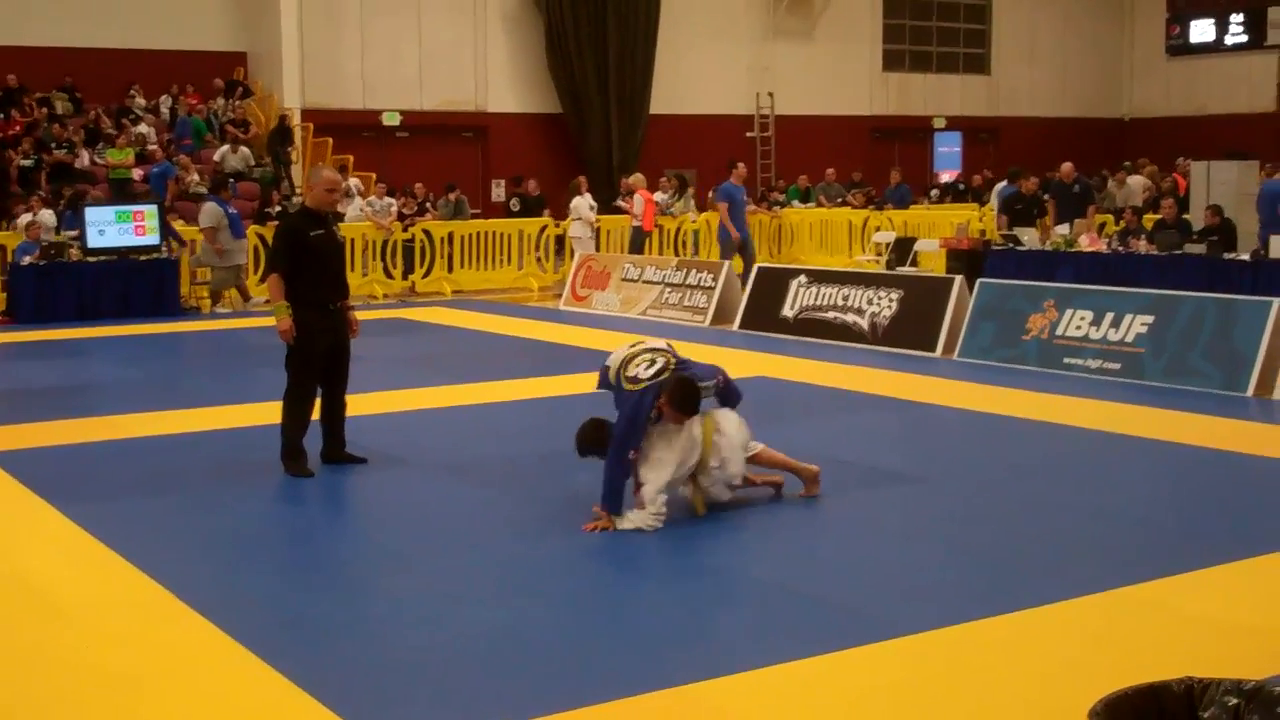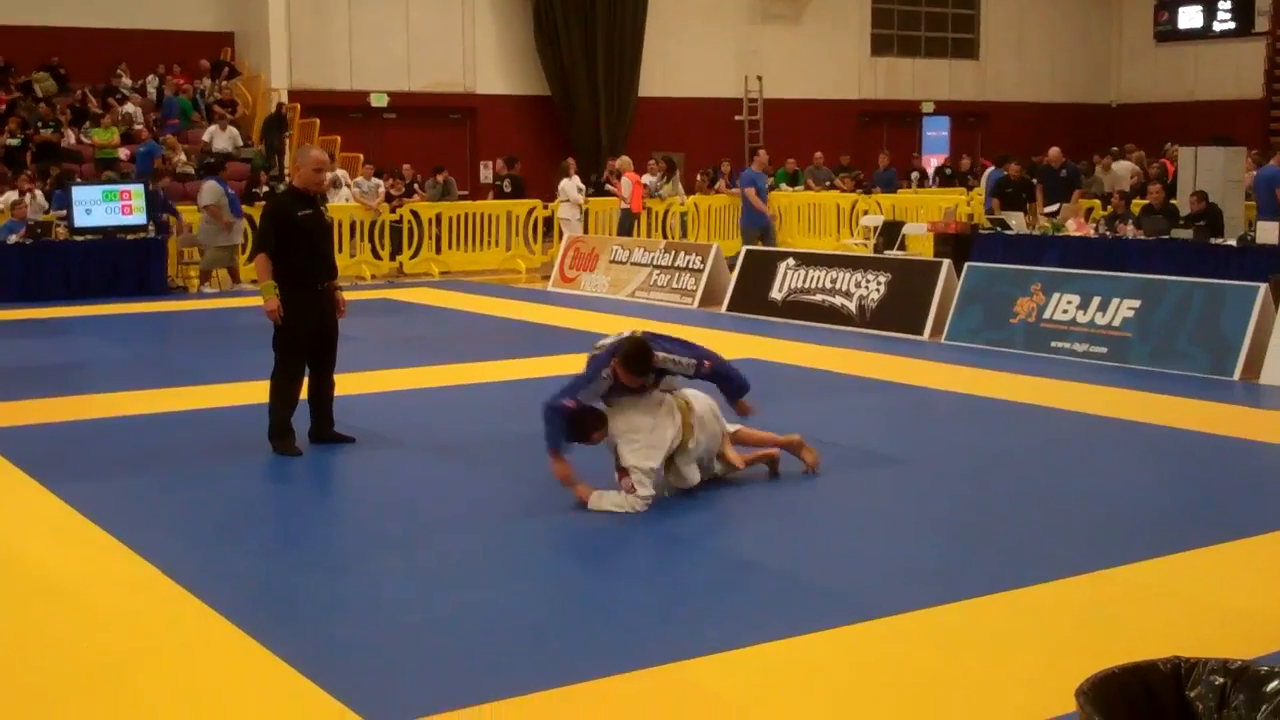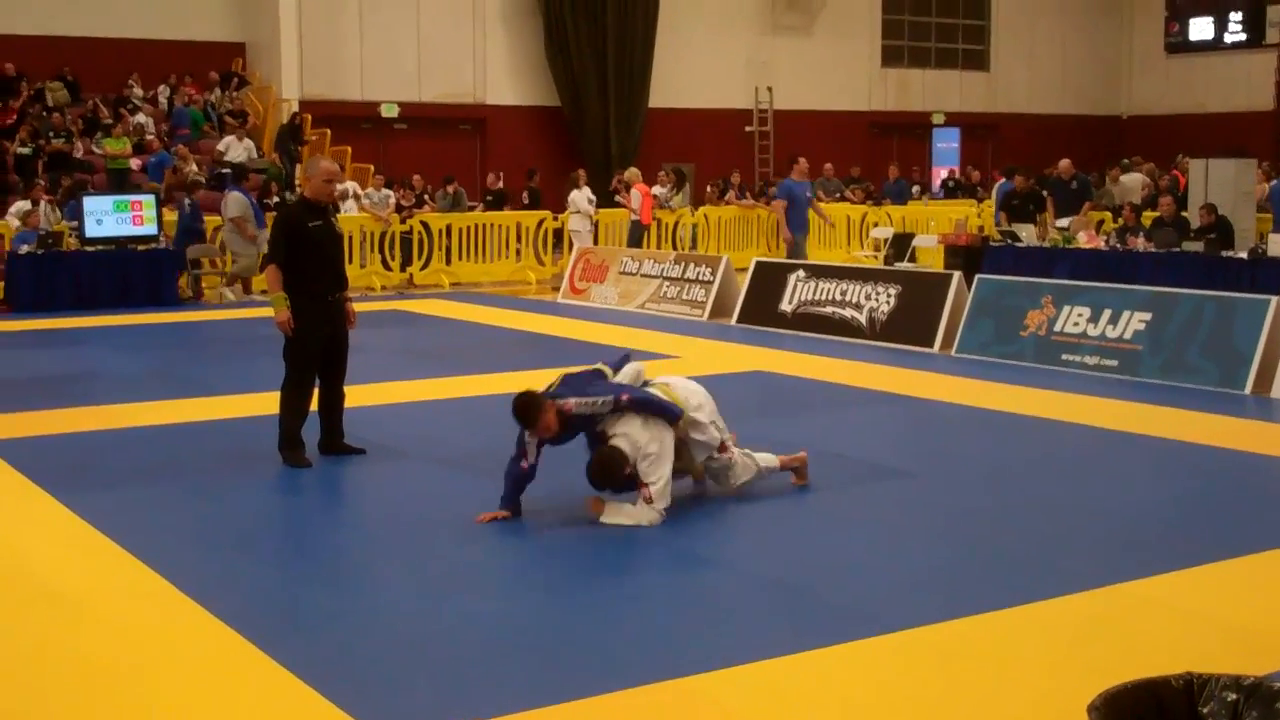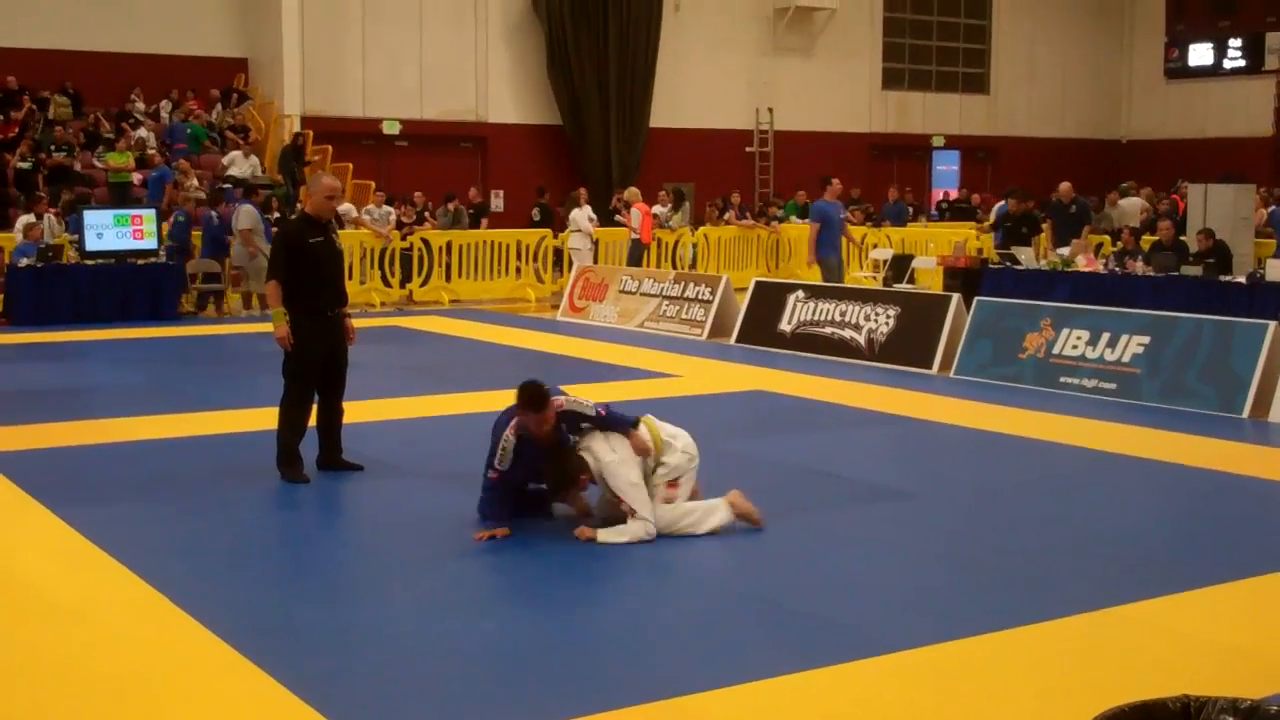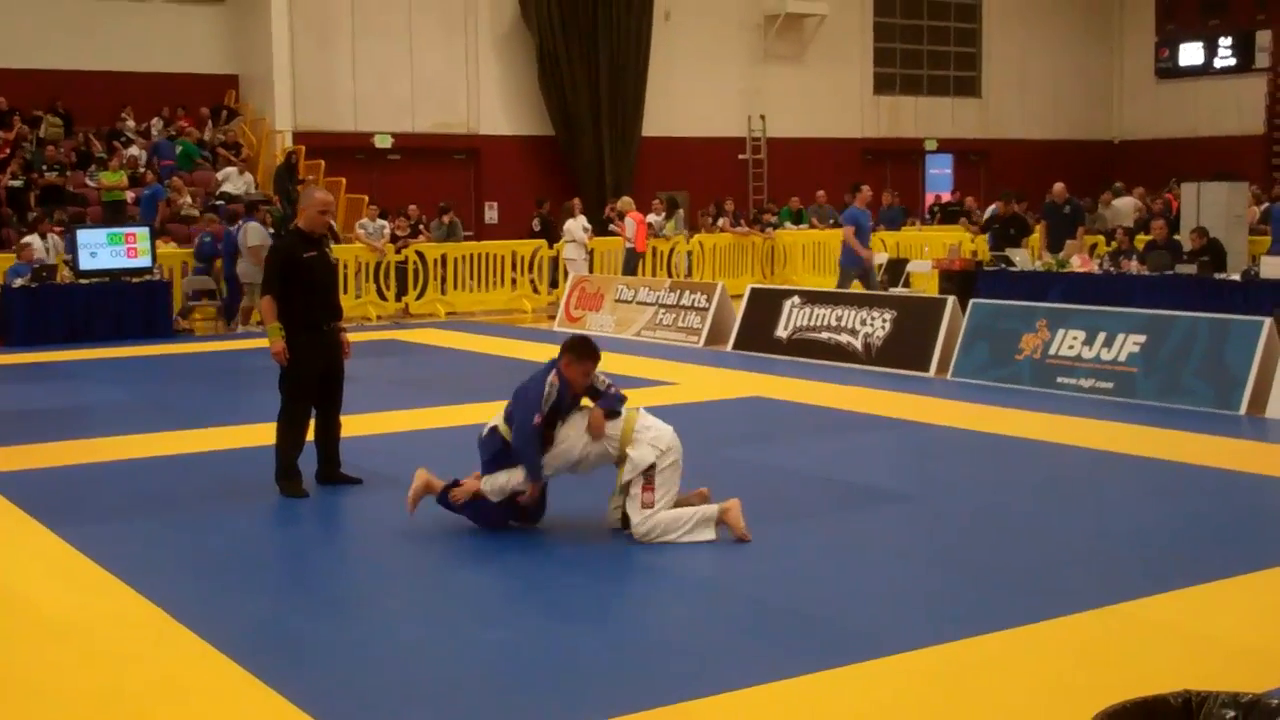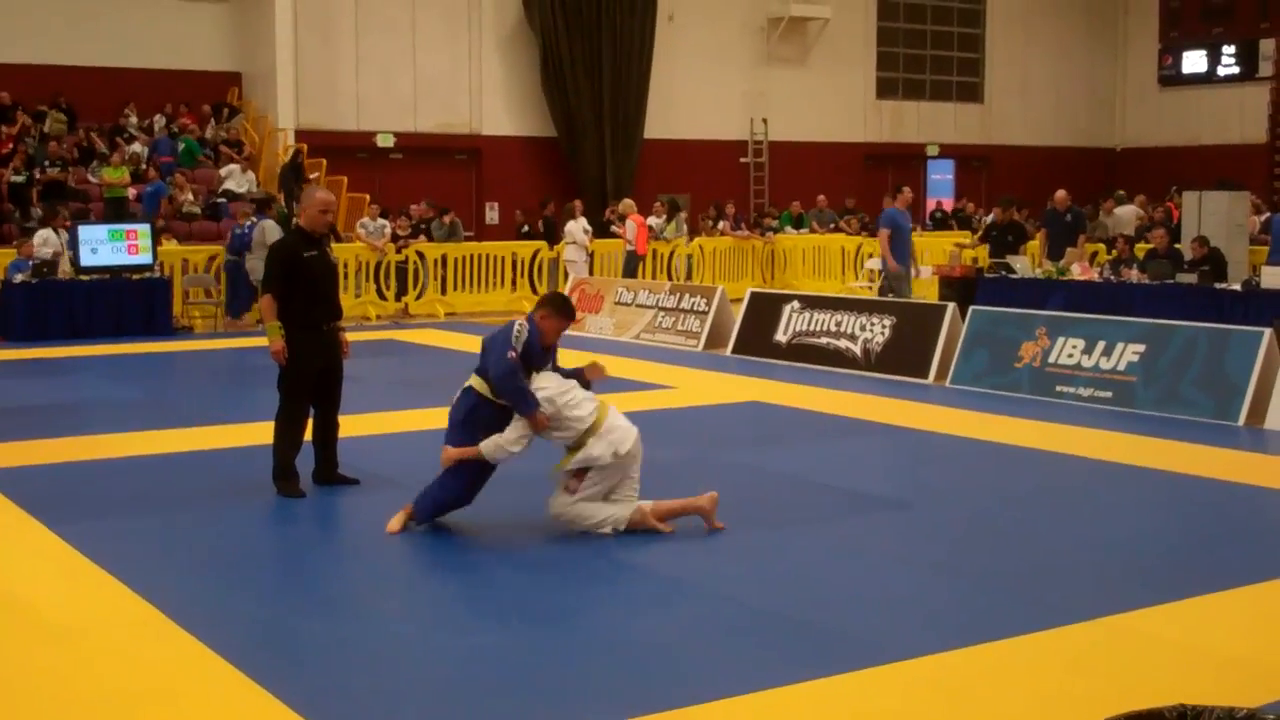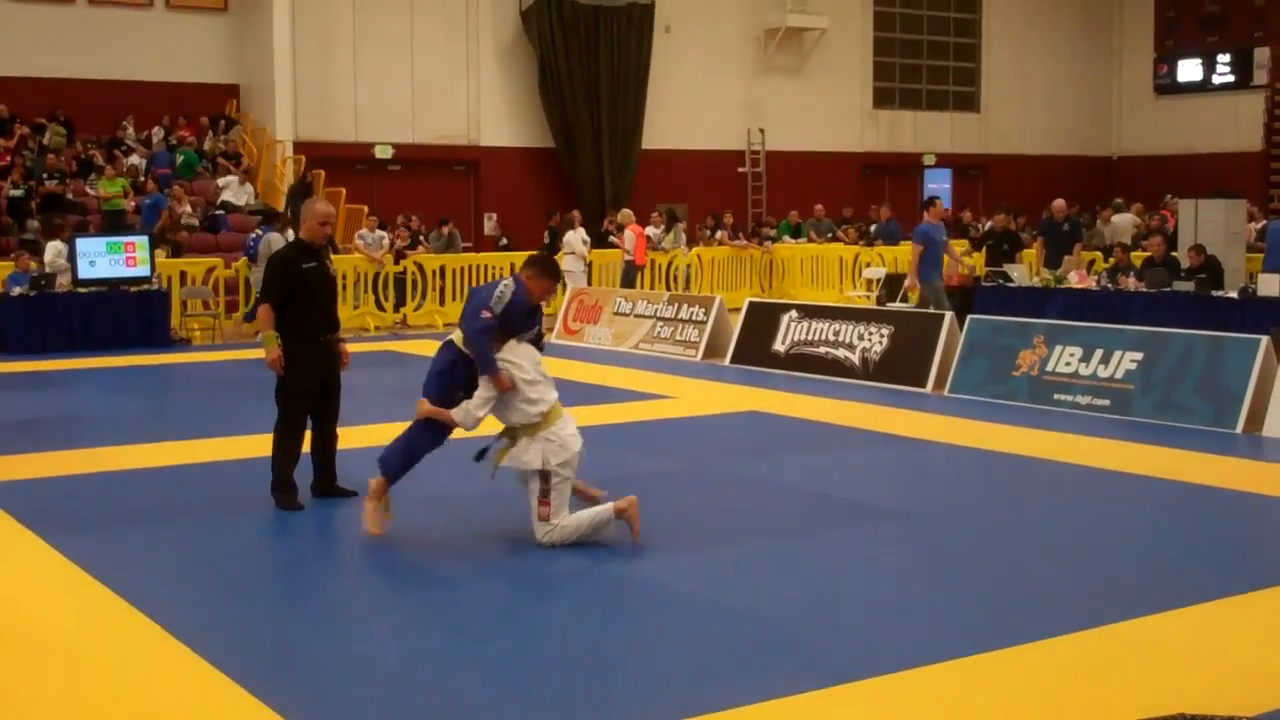
dt=0.3s
person 1, frame 1
left shoulder: (331, 224)
right shoulder: (291, 226)
right elbow: (274, 273)
left wrist: (347, 308)
right wrist: (282, 313)
left hip: (334, 317)
right hip: (306, 319)
left knee: (336, 386)
right knee: (301, 389)
left ankle: (334, 449)
right ankle: (292, 455)
person 1, frame 2
left shoulder: (319, 204)
right shoulder: (279, 206)
right elbow: (262, 254)
left wrist: (335, 288)
right wrist: (269, 293)
left hip: (322, 297)
right hip: (293, 299)
left knee: (324, 366)
right knee: (289, 369)
left ankle: (322, 428)
right ankle: (280, 435)
person 1, frame 3
left shoulder: (330, 215)
right shoulder: (290, 216)
right elbow: (273, 264)
left wrist: (345, 299)
right wrist: (280, 304)
left hip: (333, 308)
right hip: (304, 310)
left knee: (334, 378)
right knee: (299, 380)
left ankle: (332, 440)
right ankle: (290, 446)
person 1, frame 4
left shoulder: (330, 231)
right shoulder: (291, 232)
right elbow: (273, 280)
left wrist: (344, 315)
right wrist: (279, 319)
left hip: (332, 324)
right hip: (303, 325)
left knee: (333, 394)
right knee: (298, 395)
left ankle: (330, 455)
right ankle: (288, 461)
person 1, frame 5
left shoulder: (324, 245)
right shoulder: (284, 248)
right elbow: (268, 296)
left wrist: (339, 329)
right wrist: (274, 335)
left hip: (327, 338)
right hip: (299, 341)
left knee: (330, 407)
right knee: (295, 410)
left ankle: (329, 470)
right ankle: (287, 476)
person 1, frame 6
left shoulder: (324, 244)
right shoulder: (285, 247)
right elbow: (268, 295)
left wrist: (338, 329)
right wrist: (274, 334)
left hip: (327, 337)
right hip: (298, 340)
left knee: (328, 408)
right knee: (293, 410)
left ankle: (326, 470)
right ankle: (284, 476)
person 1, frame 7
left shoulder: (324, 256)
right shoulder: (284, 259)
right elbow: (266, 304)
left wrist: (338, 340)
right wrist: (270, 343)
left hip: (325, 348)
right hip: (296, 351)
left knee: (327, 419)
right knee: (292, 421)
left ankle: (325, 482)
right ankle: (283, 488)
person 2, frame 1
left shoulder: (649, 464)
left elbow: (651, 517)
left wrist: (613, 521)
left hip: (722, 447)
right hip: (720, 421)
right knee: (747, 451)
left ankle: (766, 482)
right ankle: (805, 470)
person 2, frame 2
left shoulder: (633, 450)
right shoulder: (613, 410)
left elbow: (638, 501)
left wrist: (591, 497)
left hip: (695, 434)
right hip: (689, 402)
right knee: (726, 434)
left ankle: (765, 456)
right ankle: (792, 442)
person 2, frame 3
left shoulder: (651, 454)
right shoulder: (609, 429)
left elbow: (652, 514)
left wrist: (604, 511)
left hip: (693, 410)
left knee: (729, 471)
left ankle: (793, 461)
person 2, frame 4
left shoulder: (615, 470)
right shoulder: (579, 450)
left elbow: (645, 529)
left wrist: (597, 534)
left hip: (676, 451)
right hip: (660, 439)
left knee: (661, 521)
left ankle: (728, 505)
right ankle: (685, 494)
person 2, frame 5
left shoulder: (563, 443)
right shoulder: (564, 422)
left elbow: (523, 475)
left wrist: (478, 486)
left hip: (653, 447)
right hip: (653, 437)
left knee: (644, 527)
right knee: (621, 515)
left ankle: (723, 511)
right ankle: (693, 499)
person 2, frame 6
left shoulder: (536, 396)
right shoulder: (541, 379)
left elbow: (507, 443)
left wrist: (458, 454)
left hip: (606, 443)
right hip: (620, 433)
left knee: (562, 510)
right knee: (619, 509)
left ankle: (636, 515)
right ankle: (698, 504)
person 2, frame 7
left shoulder: (498, 364)
right shoulder: (520, 347)
left elbow: (470, 415)
left wrist: (429, 410)
left hip: (549, 443)
right hip: (560, 431)
left knee: (549, 534)
left ankle: (619, 508)
right ankle: (580, 491)
person 3, frame 1
left shoulder: (699, 381)
right shoulder: (640, 406)
left elbow: (721, 379)
right elbow: (618, 459)
left wrist: (730, 407)
right wrist: (609, 513)
person 3, frame 2
left shoulder: (662, 357)
right shoulder: (600, 374)
left elbow: (708, 362)
right elbow: (556, 408)
left wrist: (736, 398)
right wrist: (558, 458)
person 3, frame 3
left shoulder: (577, 403)
right shoulder: (533, 430)
left elbow: (629, 397)
right elbow: (520, 469)
left wrist: (675, 418)
right wrist: (508, 507)
person 3, frame 4
left shoulder: (563, 405)
right shoulder: (508, 435)
left elbow: (603, 415)
right elbow: (495, 480)
left wrist: (632, 432)
right wrist: (498, 523)
left hip: (557, 448)
right hip: (523, 457)
right knee: (488, 513)
person 3, frame 5
left shoulder: (583, 376)
right shoulder: (546, 384)
left elbow: (612, 392)
right elbow: (524, 438)
left wrist: (600, 409)
right wrist: (533, 479)
left hip: (534, 442)
right hip: (503, 446)
left knee: (529, 516)
right knee: (493, 516)
right ankle: (434, 487)
person 3, frame 6
left shoulder: (546, 346)
right shoulder: (519, 330)
right elbow: (506, 374)
left wrist: (583, 376)
right wrist: (531, 411)
left hip: (498, 416)
right hip: (475, 410)
left knee: (472, 476)
right knee: (462, 476)
right ankle: (411, 512)
person 3, frame 7
left shoulder: (531, 310)
right shoulder: (503, 290)
right elbow: (476, 330)
right wrist: (494, 373)
left hip: (473, 370)
right hip: (454, 364)
left knee: (436, 429)
right knee: (429, 428)
left ankle: (382, 482)
right ankle: (378, 490)
